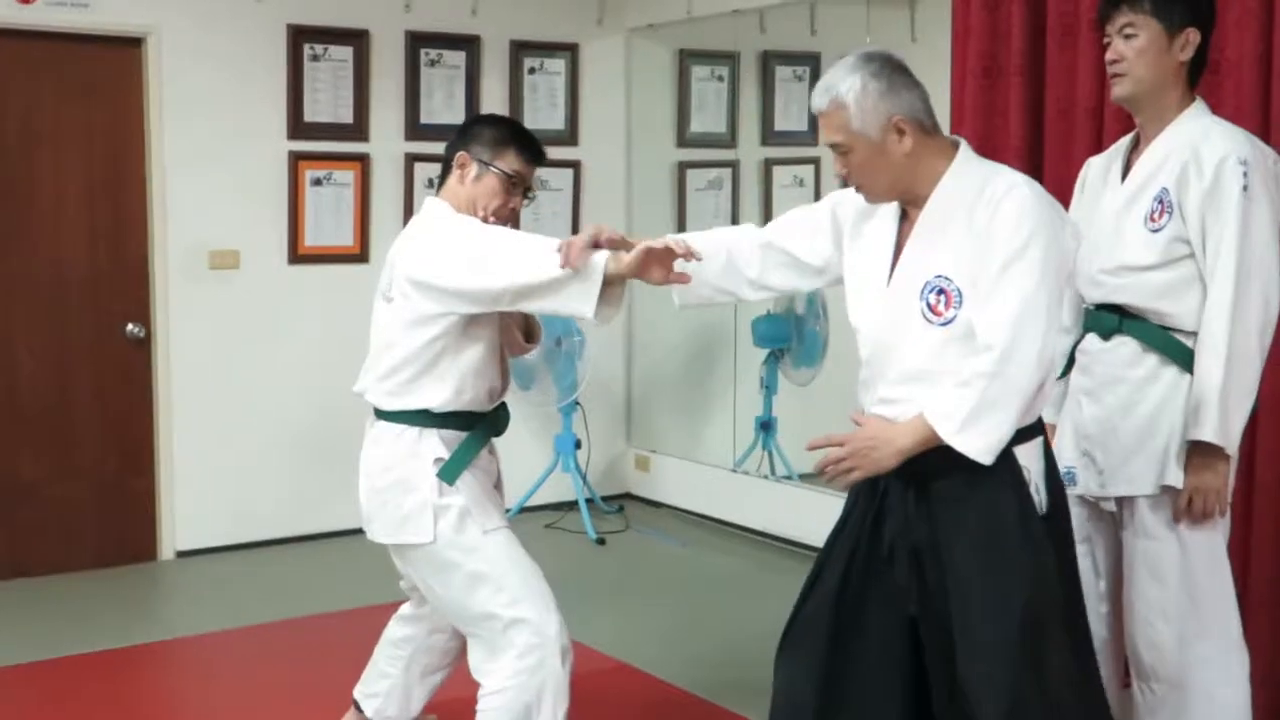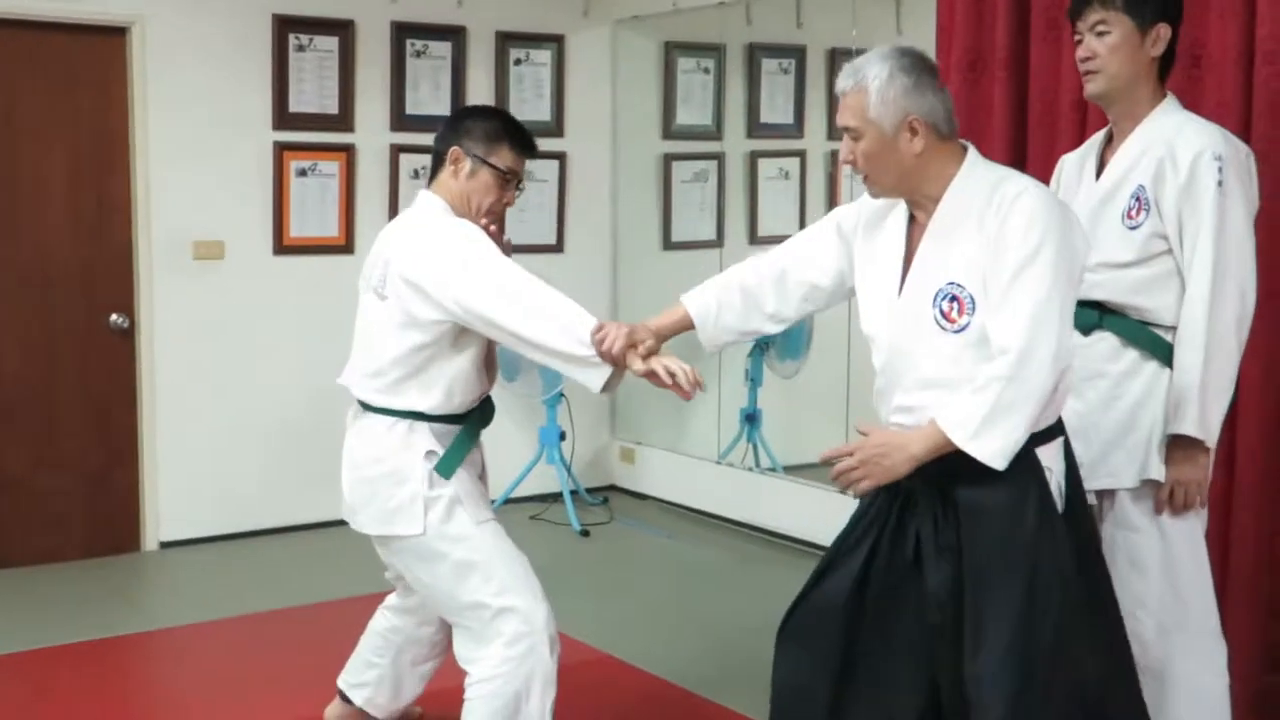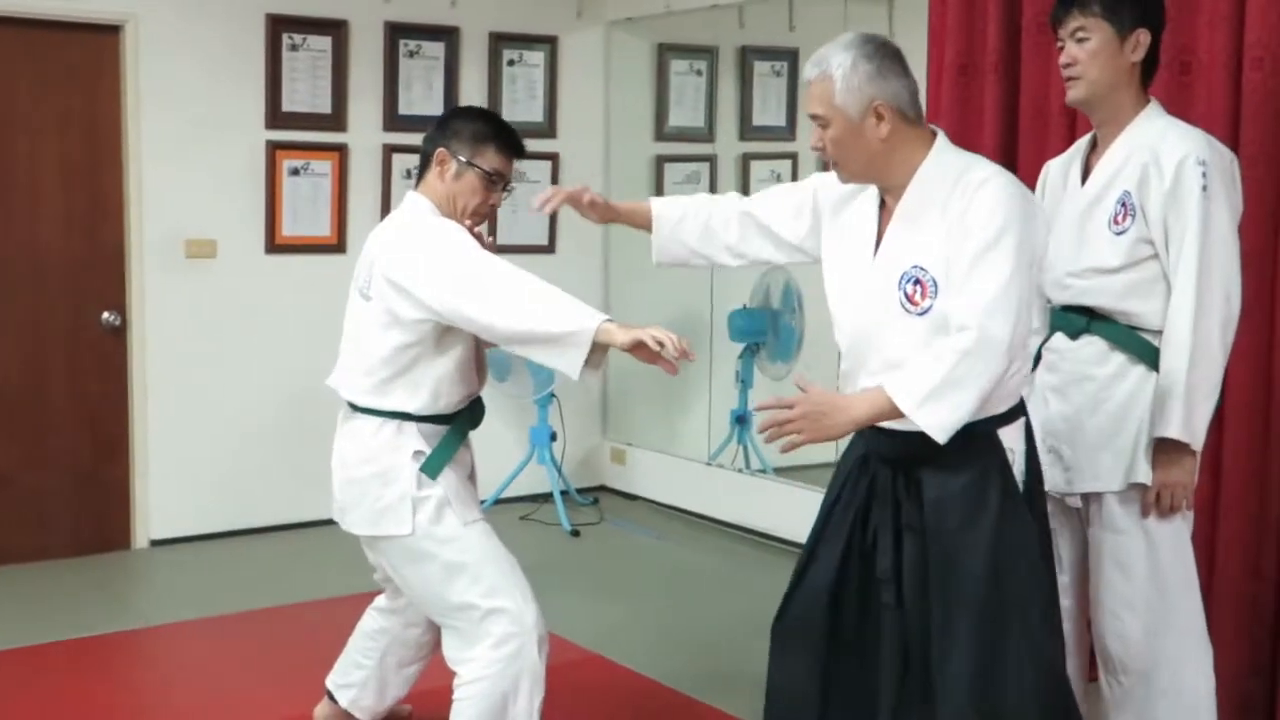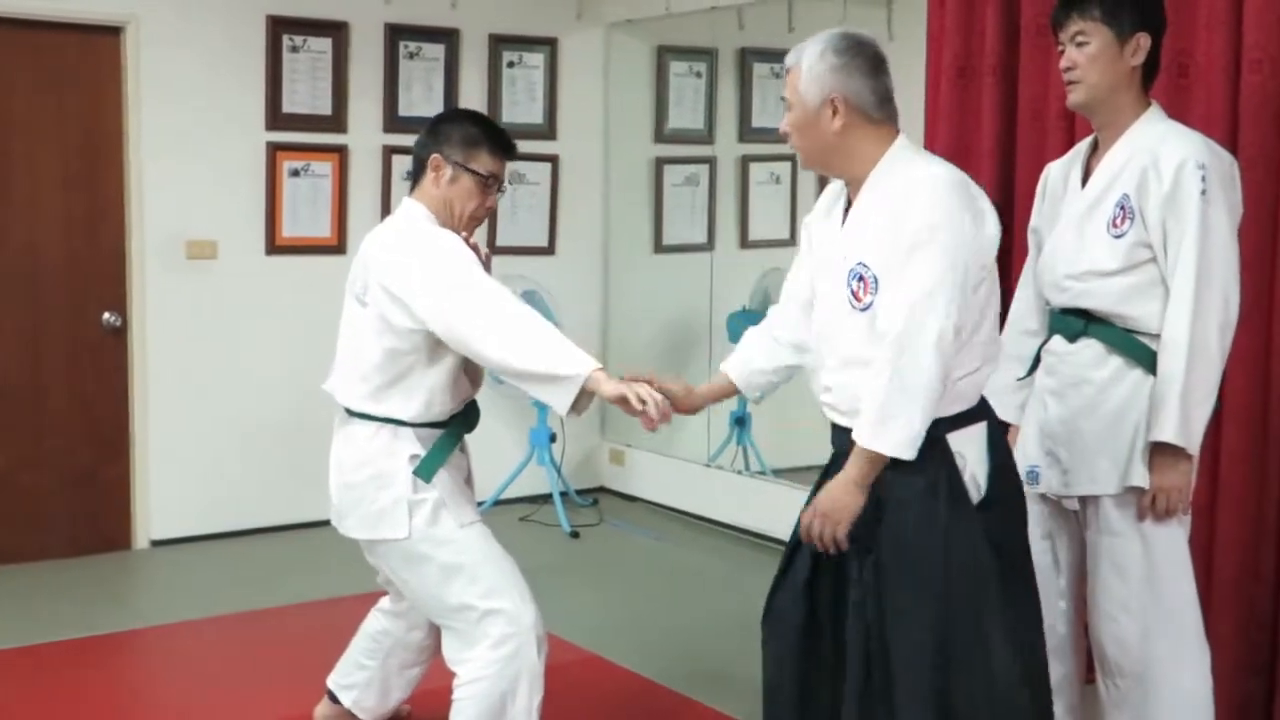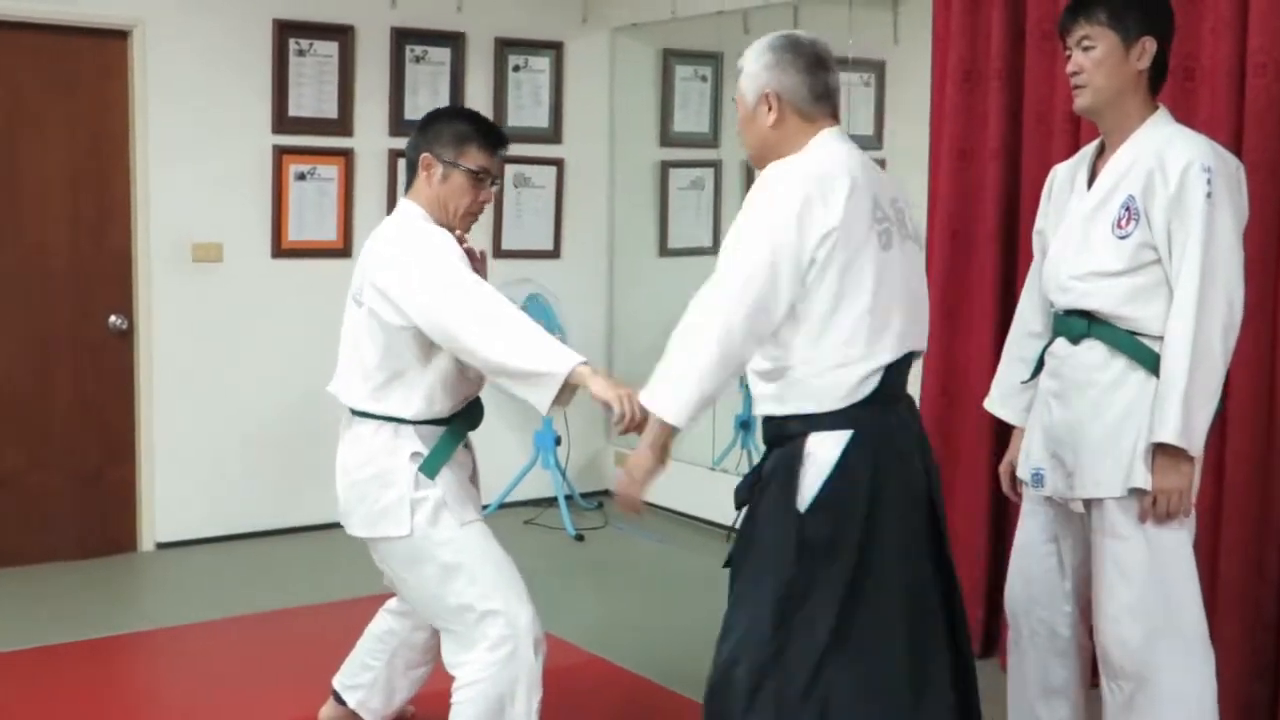
dt=0.4s
person 1, frame 1
right shoulder: (1099, 170)
left wrist: (1211, 442)
right wrist: (1052, 415)
left hip: (1168, 410)
right hip: (1092, 405)
left knee: (1176, 625)
right knee: (1075, 608)
person 1, frame 2
left shoulder: (1201, 153)
right shoulder: (1073, 166)
left elbow: (1219, 298)
left wrist: (1192, 434)
left hip: (1145, 403)
right hip: (1069, 399)
left knee: (1159, 614)
person 1, frame 3
left shoulder: (1185, 158)
right shoulder: (1059, 171)
left elbow: (1205, 303)
left wrist: (1179, 438)
left hip: (1132, 409)
right hip: (1054, 402)
left knee: (1142, 621)
person 1, frame 4
left shoulder: (1185, 161)
right shoulder: (1059, 173)
left elbow: (1203, 305)
left wrist: (1173, 442)
right wrist: (1013, 418)
left hip: (1131, 408)
right hip: (1054, 404)
left knee: (1138, 622)
right knee: (1032, 607)
person 1, frame 5
left shoulder: (1190, 164)
right shoulder: (1066, 176)
left elbow: (1207, 308)
left wrist: (1176, 444)
right wrist: (1020, 423)
left hip: (1135, 414)
right hip: (1062, 409)
left knee: (1142, 626)
right knee: (1036, 607)
person 2, frame 1
left shoulder: (1014, 210)
right shoulder: (860, 211)
left elbow: (1013, 363)
right elbow: (757, 253)
left wrist: (904, 438)
left hip: (991, 487)
right hip: (901, 484)
right knee: (832, 656)
person 2, frame 2
left shoulder: (1024, 213)
right shoulder: (870, 219)
left elbow: (1026, 367)
right elbow: (773, 281)
left wrist: (914, 444)
right wrist: (651, 329)
left hip: (1008, 490)
right hip: (914, 486)
right knee: (828, 647)
person 2, frame 3
left shoulder: (990, 199)
right shoulder: (841, 197)
left elbow: (979, 346)
right elbow: (739, 220)
left wrist: (855, 409)
right wrist: (615, 212)
left hip: (970, 473)
right hip: (880, 465)
right knee: (823, 638)
person 2, frame 4
left shoulder: (935, 198)
right shoulder: (836, 204)
left elbow: (917, 356)
right elbow: (795, 325)
left wrist: (852, 477)
right wrist: (700, 395)
left hip: (936, 470)
right hip: (862, 462)
right knee: (811, 635)
person 2, frame 5
left shoulder: (796, 184)
right shoulder: (874, 186)
left elbow: (721, 320)
left wrist: (652, 442)
left hip: (829, 455)
right hip: (883, 441)
person 3, frame 1
left shoulder: (450, 246)
right shoulder: (439, 242)
left elbow: (518, 336)
right elbow: (521, 263)
left wrist: (516, 308)
right wrist: (622, 263)
left hip: (425, 464)
right hip: (429, 472)
left knee: (441, 604)
right knee: (529, 635)
person 3, frame 2
left shoulder: (417, 234)
right shoulder: (437, 242)
left elbow: (493, 310)
right elbow: (520, 306)
left wrist: (492, 261)
right wrist: (626, 355)
left hip: (401, 455)
right hip: (415, 465)
left knee: (427, 594)
right knee: (517, 624)
person 3, frame 3
left shoulder: (410, 236)
right shoulder: (422, 242)
left elbow: (477, 316)
right elbow: (503, 300)
left wrist: (476, 263)
right wrist: (613, 332)
left hip: (395, 457)
right hip: (403, 467)
left knee: (416, 596)
right knee: (506, 625)
person 3, frame 4
left shoulder: (405, 243)
right shoulder: (418, 250)
left elbow: (468, 326)
right elbow: (495, 325)
left wrist: (472, 276)
right wrist: (601, 380)
left hip: (392, 461)
right hip: (401, 469)
left knee: (421, 597)
right knee: (505, 626)
person 3, frame 5
left shoulder: (412, 245)
right shoulder: (413, 249)
left elbow: (461, 329)
right elbow: (480, 325)
left wrist: (473, 282)
right wrist: (587, 376)
left hip: (405, 461)
right hip: (403, 470)
left knee: (429, 599)
right knee: (502, 629)
